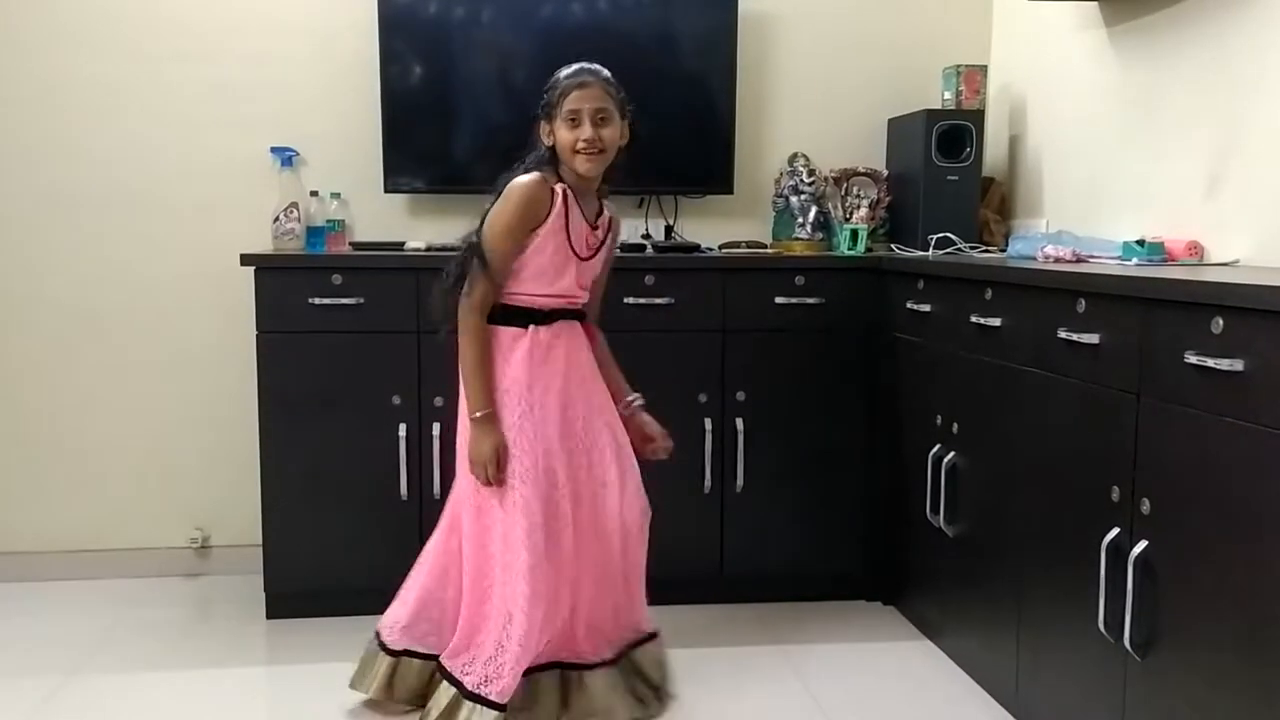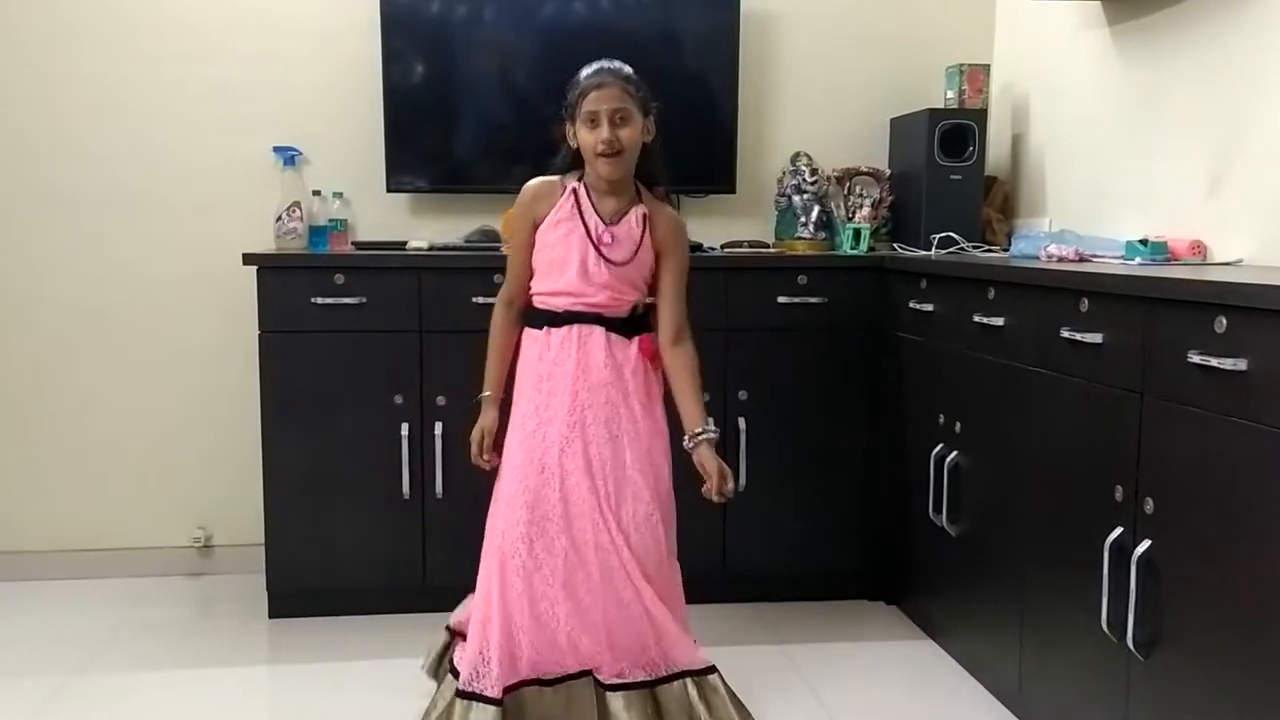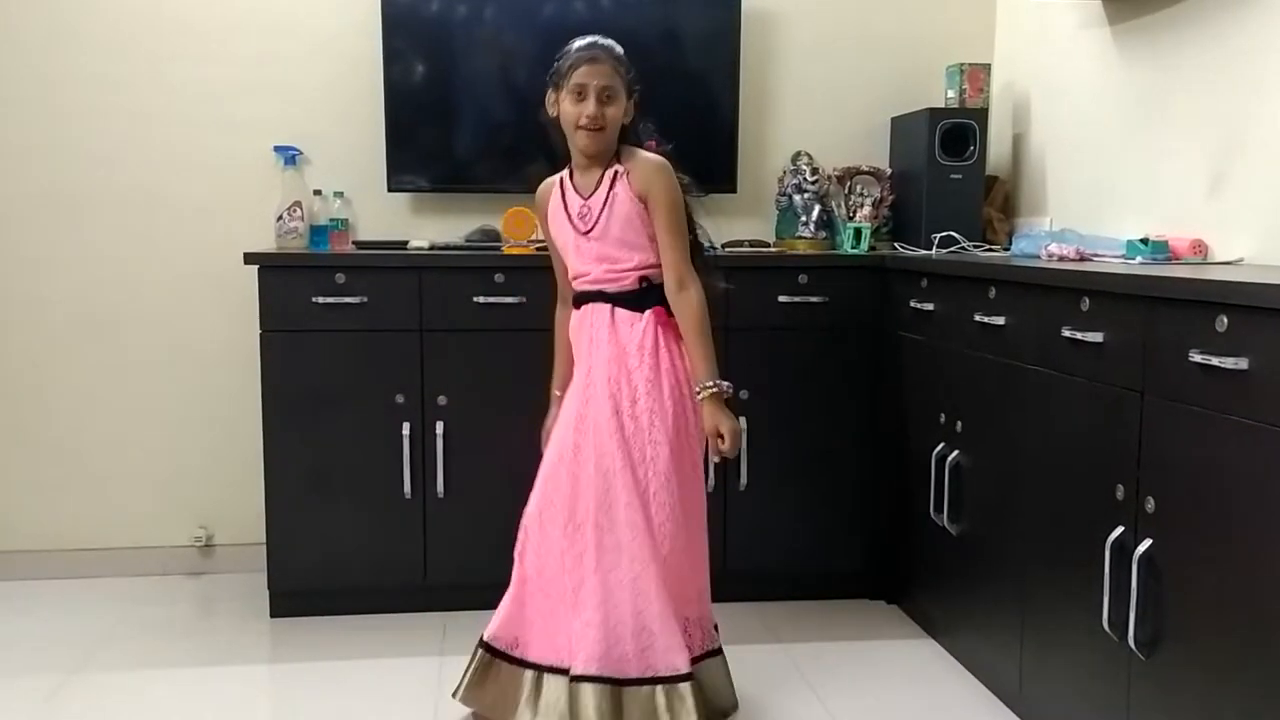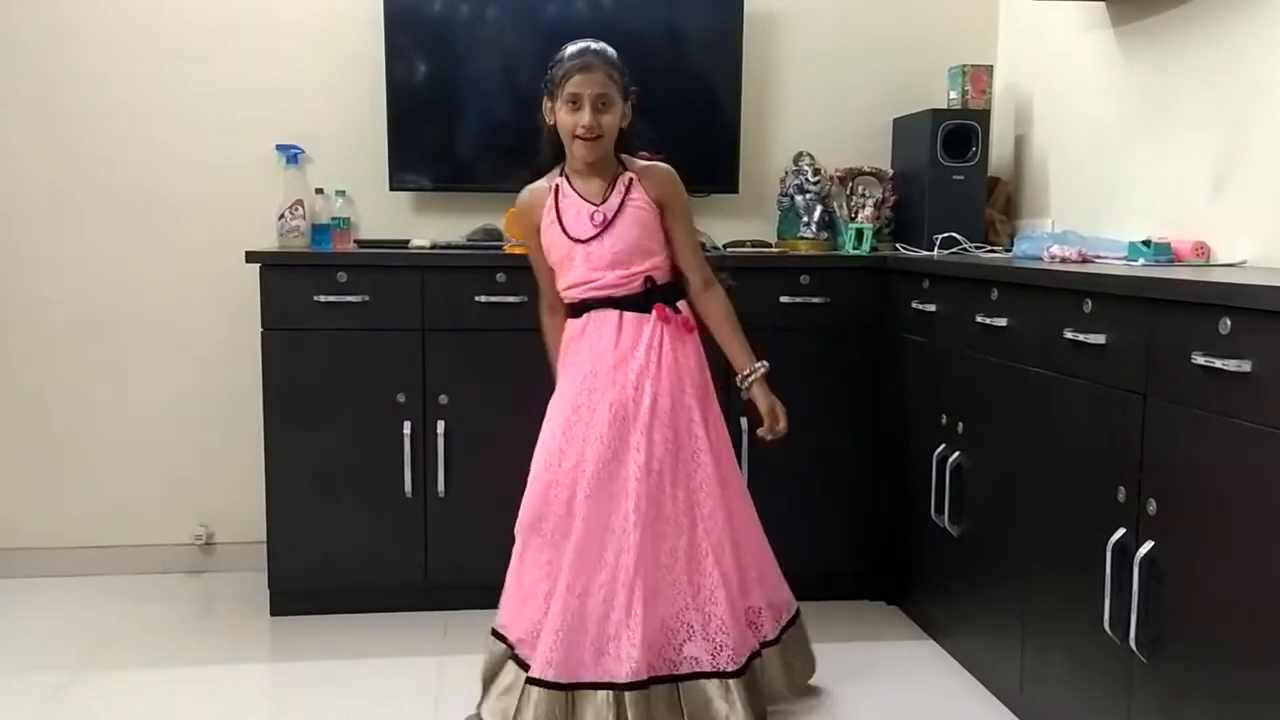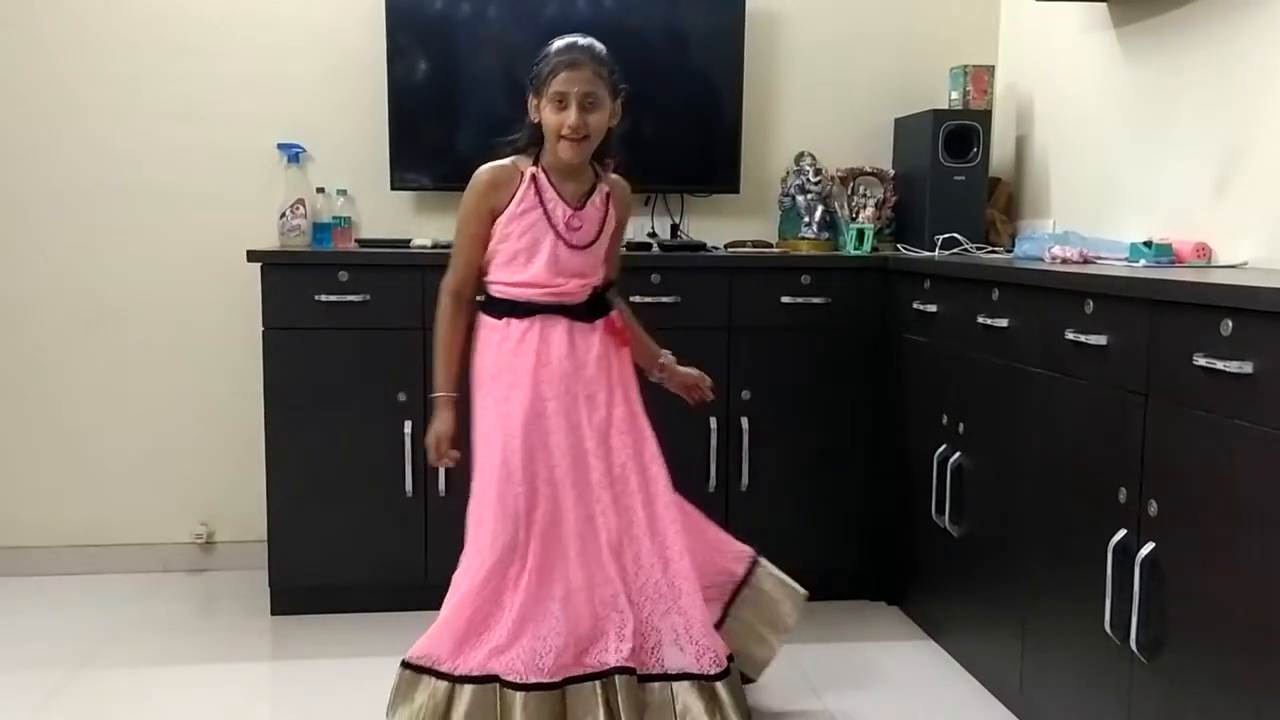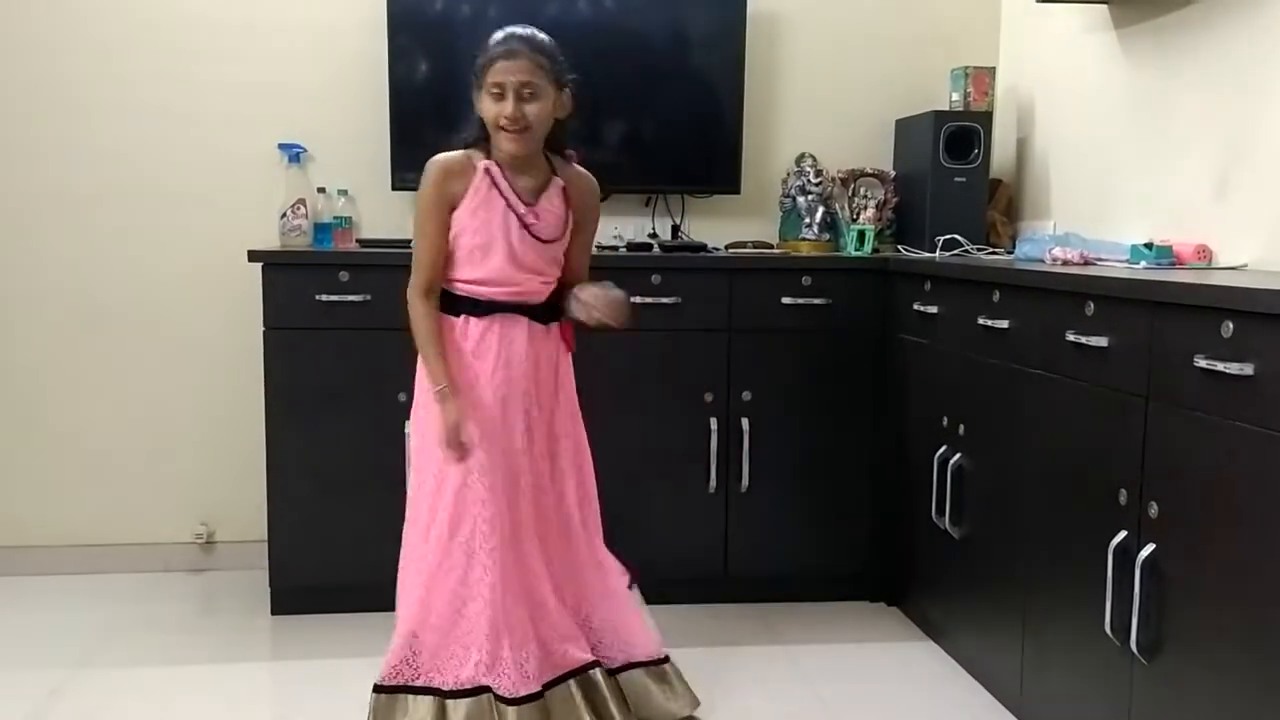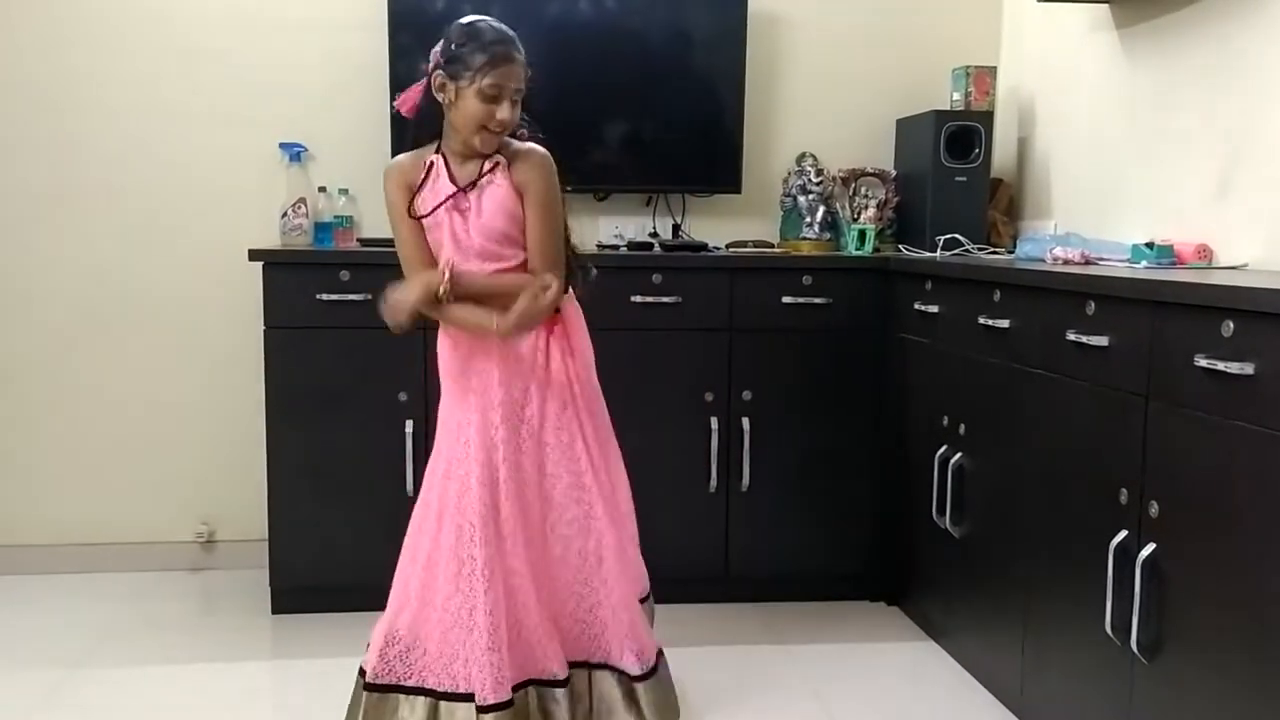
dt=0.3s
person 1, frame 1
left shoulder: (606, 218)
right shoulder: (528, 193)
right elbow: (472, 306)
left wrist: (629, 407)
right wrist: (480, 418)
left hip: (571, 372)
right hip: (511, 375)
left knee: (610, 515)
right knee: (518, 538)
person 1, frame 2
left shoulder: (662, 220)
right shoulder: (539, 197)
left elbow: (674, 335)
right elbow: (510, 303)
left wrist: (700, 436)
right wrist: (491, 404)
left hip: (626, 386)
right hip: (546, 384)
left knee: (634, 540)
right knee: (531, 539)
person 1, frame 3
left shoulder: (650, 173)
right shoulder: (550, 194)
left elbow: (682, 283)
left wrist: (709, 393)
right wrist: (560, 395)
left hip: (650, 358)
right hip: (592, 364)
left knee: (645, 522)
right knee: (567, 517)
person 1, frame 4
left shoulder: (658, 183)
right shoulder: (536, 201)
left elbow: (701, 284)
right elbow: (555, 311)
left wrist: (753, 378)
right wrist: (567, 393)
left hip: (661, 361)
right hip: (587, 371)
left knee: (672, 519)
right knee: (563, 519)
person 1, frame 5
left shoulder: (616, 195)
right shoulder: (496, 182)
right elbow: (456, 294)
left wrist: (663, 366)
right wrist: (445, 402)
left hip: (595, 368)
right hip: (514, 370)
left knee: (633, 521)
right knee: (515, 531)
person 1, frame 6
left shoulder: (578, 187)
right shoulder: (448, 174)
left elbow: (575, 291)
right elbow: (422, 294)
left wrist: (593, 305)
right wrist: (443, 401)
left hip: (539, 370)
right hip: (463, 369)
left knee: (552, 528)
right knee: (465, 534)
person 1, frame 7
left shoulder: (532, 164)
right shoulder: (405, 174)
left elbow: (546, 285)
right elbow: (422, 298)
left wrist: (445, 280)
right wrist: (509, 315)
left hip: (549, 364)
right hip: (476, 367)
left knee: (569, 522)
right knee: (472, 528)
